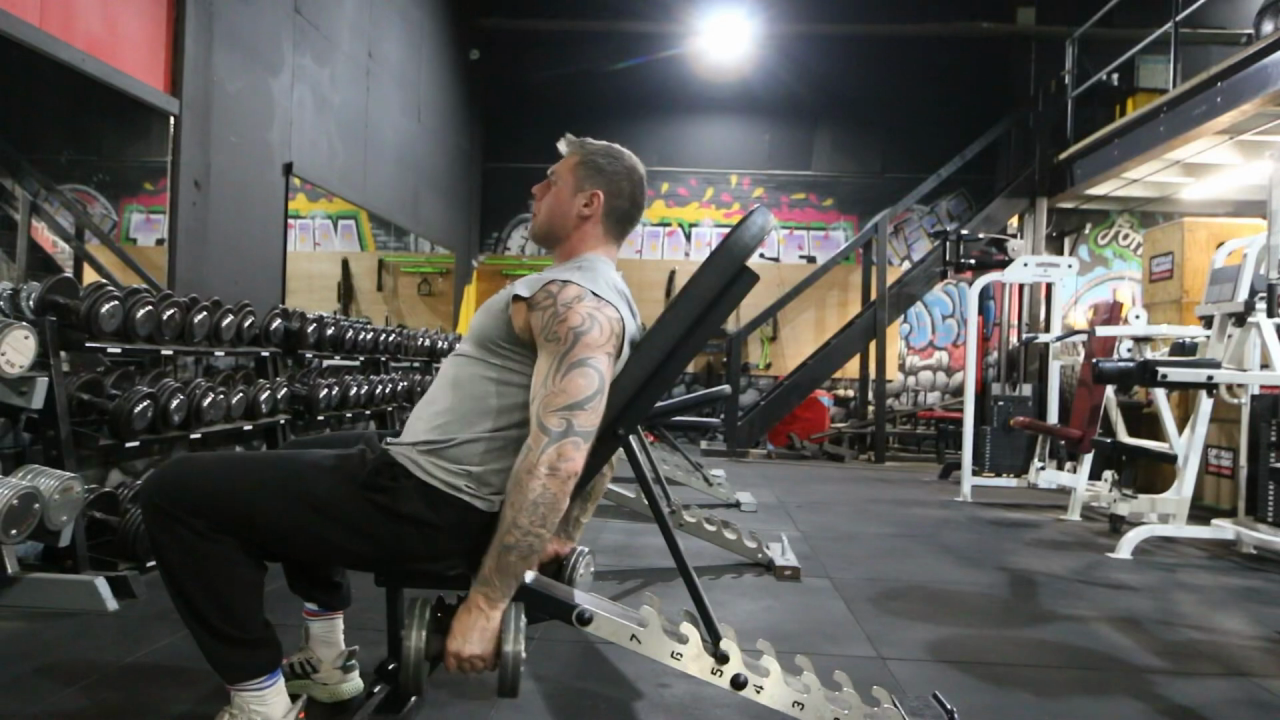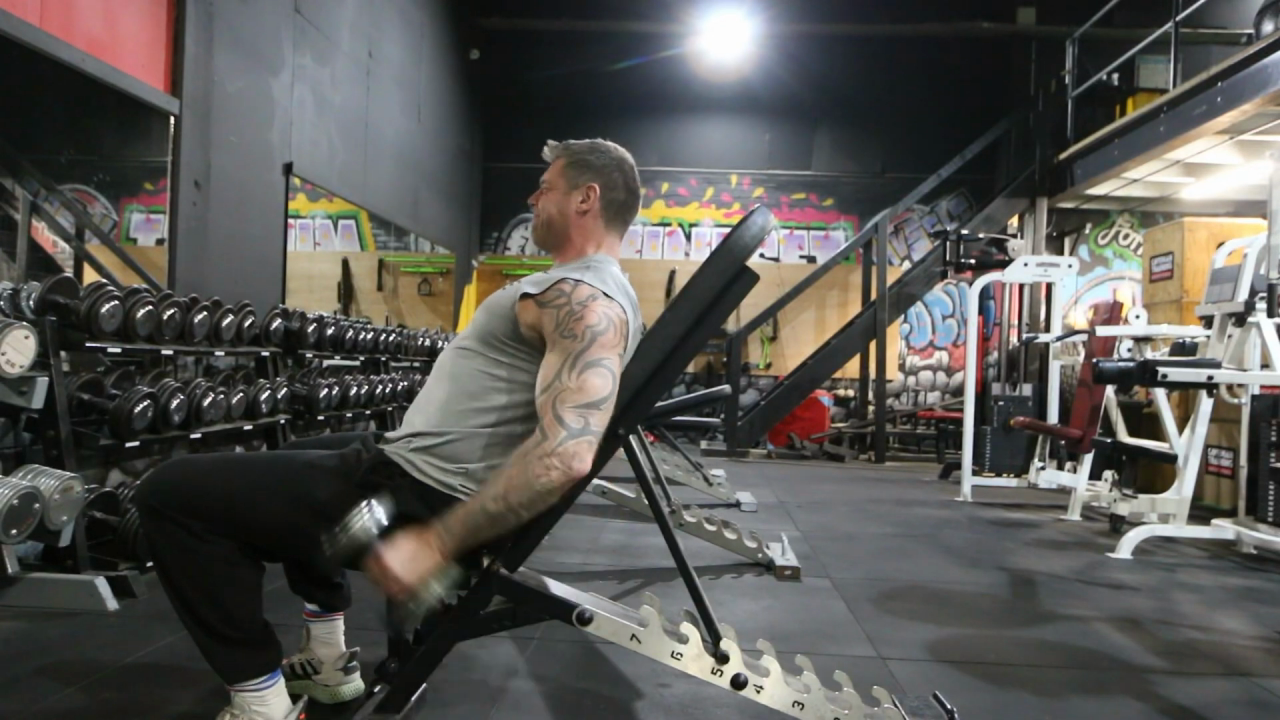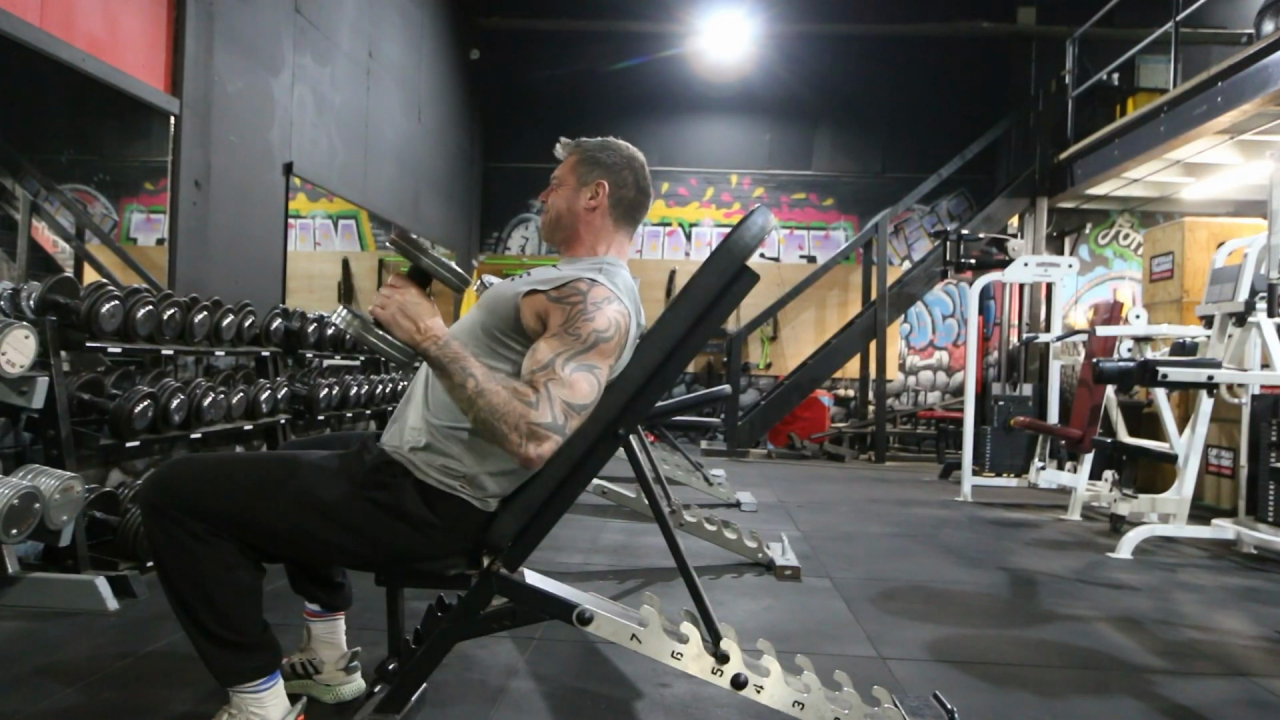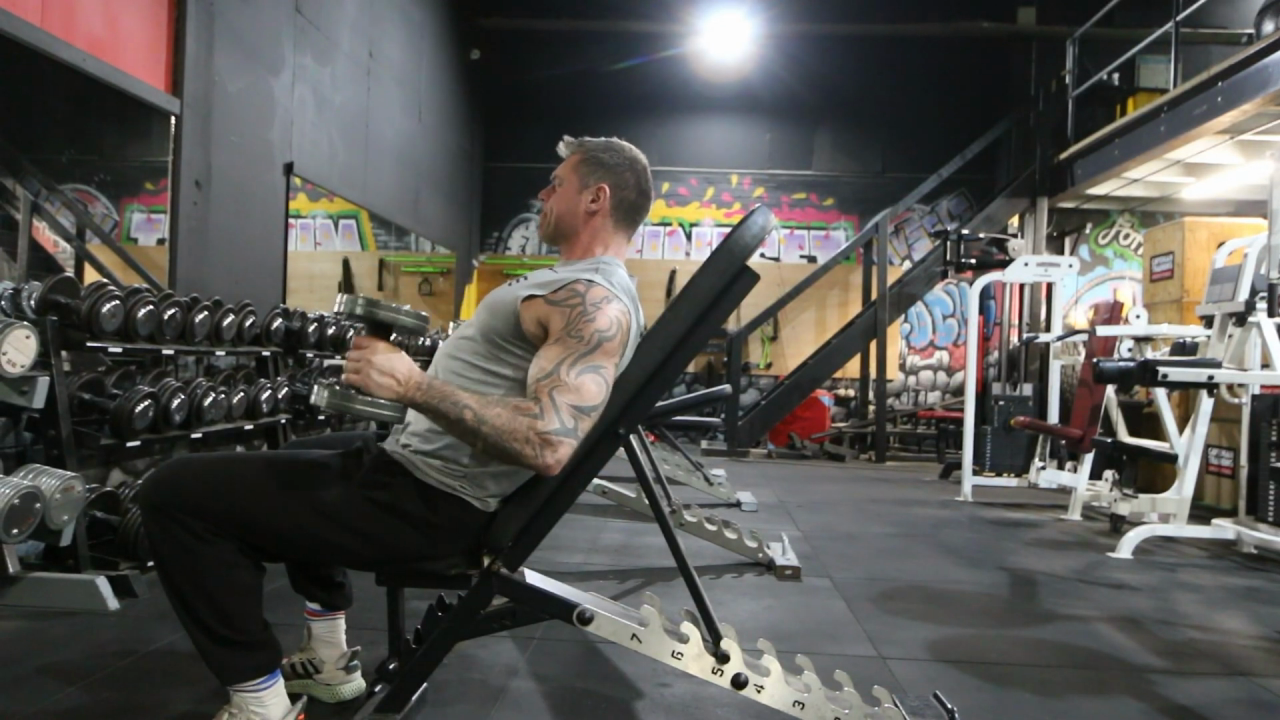
dt=1s
person 1, frame 1
left shoulder: (575, 301)
right shoulder: (597, 299)
left elbow: (557, 456)
right elbow: (586, 444)
left wrist: (485, 604)
right wrist: (564, 536)
left hip: (426, 501)
right hip: (435, 484)
left knee: (176, 492)
right knee: (297, 459)
right ankle: (327, 660)
person 1, frame 2
left shoulder: (586, 301)
right shoulder: (591, 291)
left elbow: (566, 453)
right elbow: (567, 430)
left wrist: (433, 542)
left hip: (427, 492)
right hip: (430, 478)
left knee: (172, 493)
right knee: (299, 466)
right ankle: (326, 660)
person 1, frame 3
left shoulder: (595, 302)
right shoulder: (586, 284)
left elbow: (534, 435)
left wrist: (429, 335)
right wrist: (429, 332)
left hip: (427, 499)
right hip: (423, 469)
left knee: (176, 493)
right knee: (295, 459)
right ankle: (328, 661)
person 1, frame 4
left shoulder: (594, 304)
right shoulder: (583, 285)
left elbow: (547, 442)
left wrist: (412, 385)
left hip: (428, 500)
right hip: (421, 465)
left knee: (175, 493)
right knee: (298, 459)
right ankle: (328, 661)
